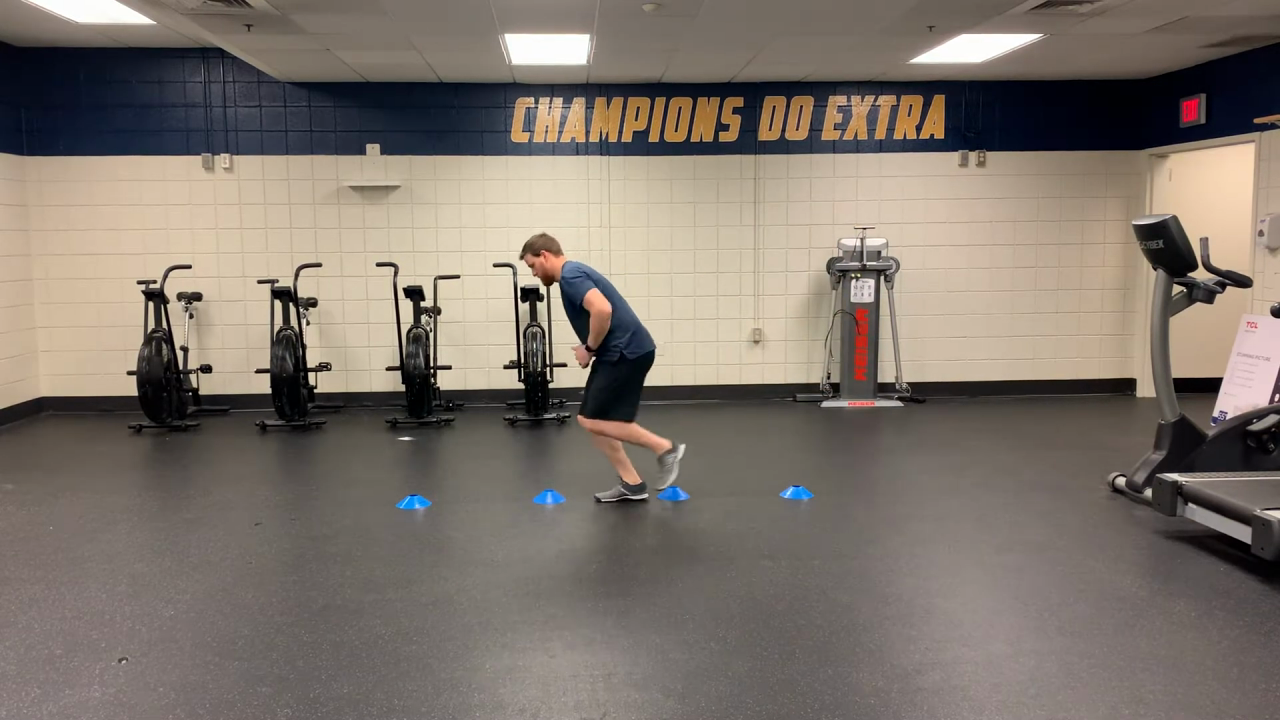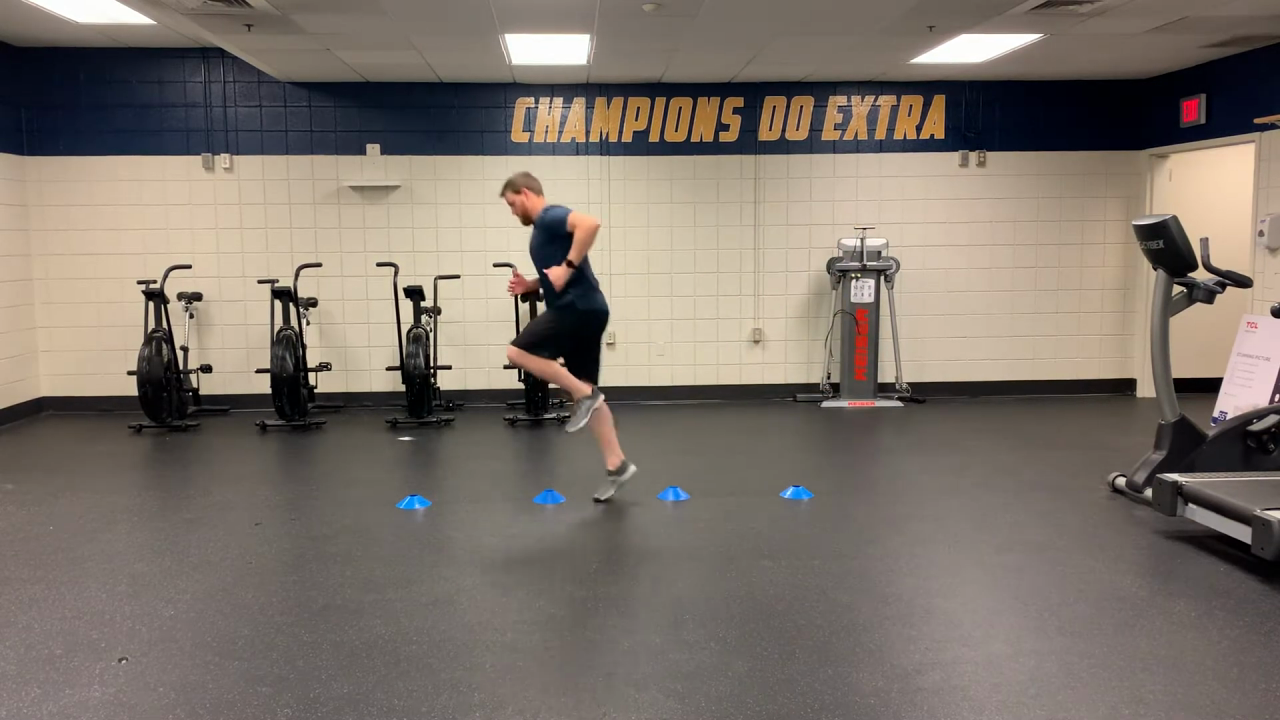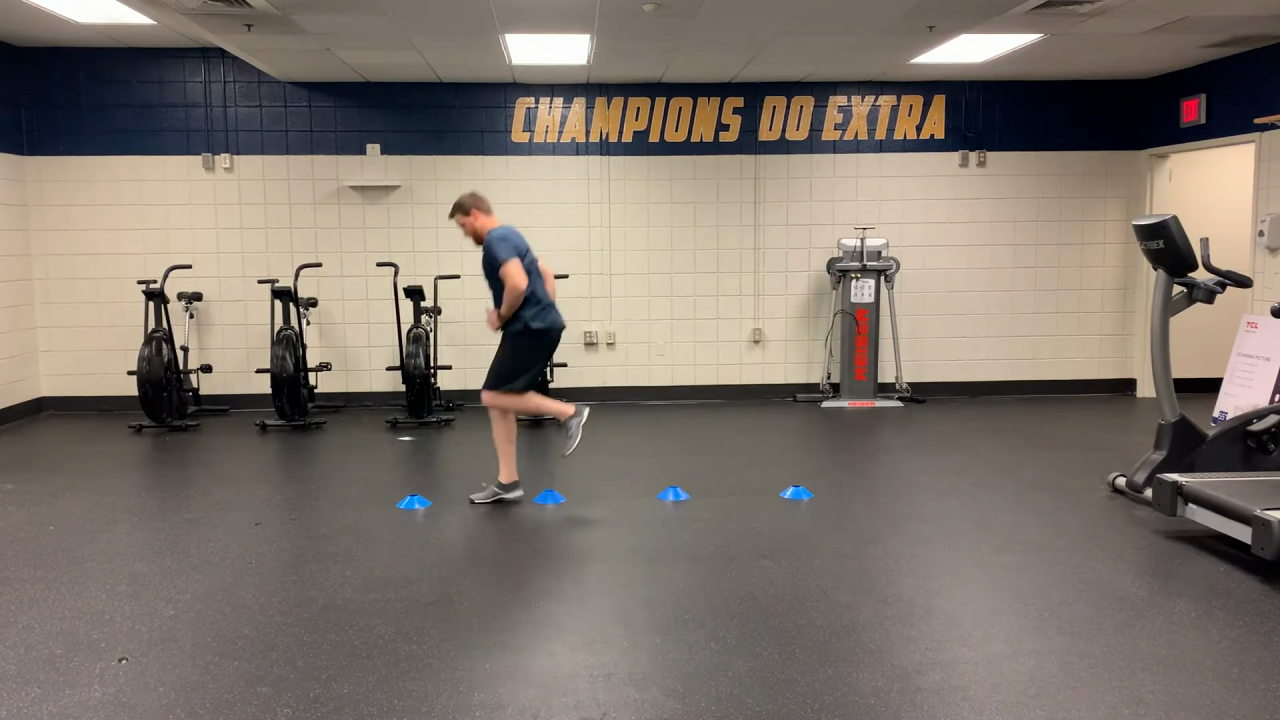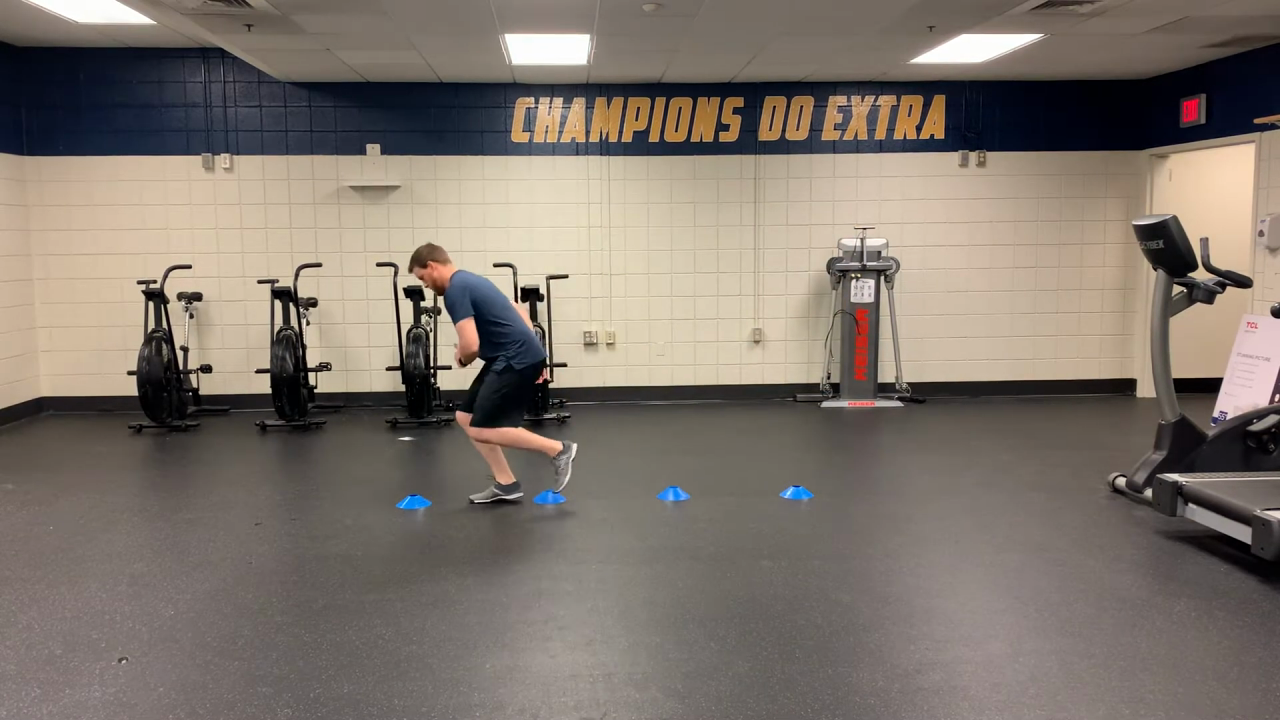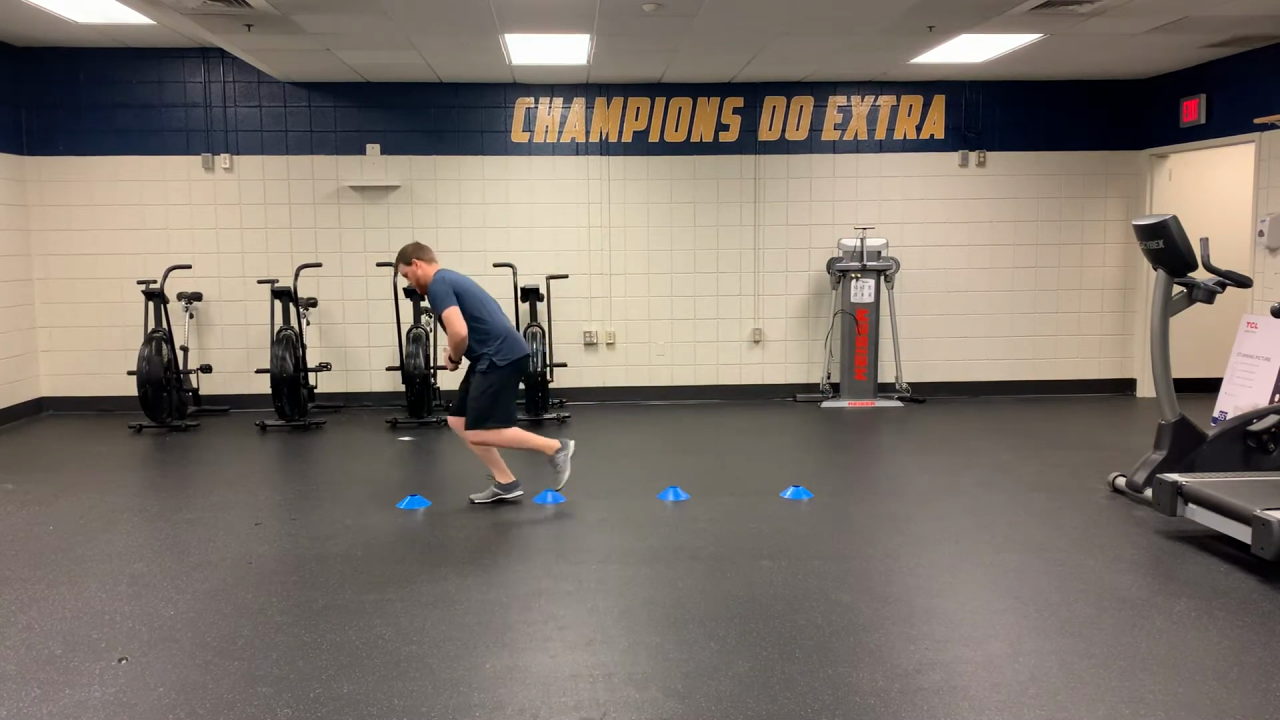
dt=0.3s
person 1, frame 1
left shoulder: (571, 277)
right shoulder: (574, 278)
left elbow: (602, 309)
left wrist: (588, 348)
left hip: (627, 351)
right hip: (621, 352)
left knee: (596, 421)
right knee: (595, 421)
left ankle: (666, 448)
right ankle: (631, 483)
person 1, frame 2
left shoulder: (551, 216)
right shoulder: (544, 227)
left elbow: (590, 223)
left wrist: (568, 267)
right wrist: (529, 285)
left hip: (579, 308)
right hip: (576, 310)
left knee: (518, 353)
right knee: (583, 392)
left ankle: (584, 393)
right ankle: (617, 465)
person 1, frame 3
left shoulder: (497, 241)
right shoulder: (508, 237)
left elbow: (519, 284)
right elbow: (545, 273)
left wrist: (500, 316)
right wrist: (546, 315)
left hip: (532, 328)
right hip: (539, 326)
left knee: (495, 397)
right knee: (499, 397)
left ankle: (569, 413)
right ankle: (507, 482)
person 1, frame 4
left shoulder: (455, 292)
right shoulder: (469, 281)
left elbow: (471, 345)
right elbow: (517, 310)
left wrist: (461, 358)
right wrist: (535, 355)
left hip: (516, 361)
right hip: (515, 358)
left knee: (481, 430)
right knee: (465, 417)
left ankle: (558, 449)
right ankle: (506, 484)
person 1, frame 5
left shoulder: (439, 286)
right shoulder: (454, 281)
left elbow: (459, 333)
left wrist: (452, 357)
left hip: (500, 358)
right hip: (506, 355)
left knee: (482, 432)
right knee: (457, 421)
left ankle: (557, 448)
right ankle: (505, 482)
